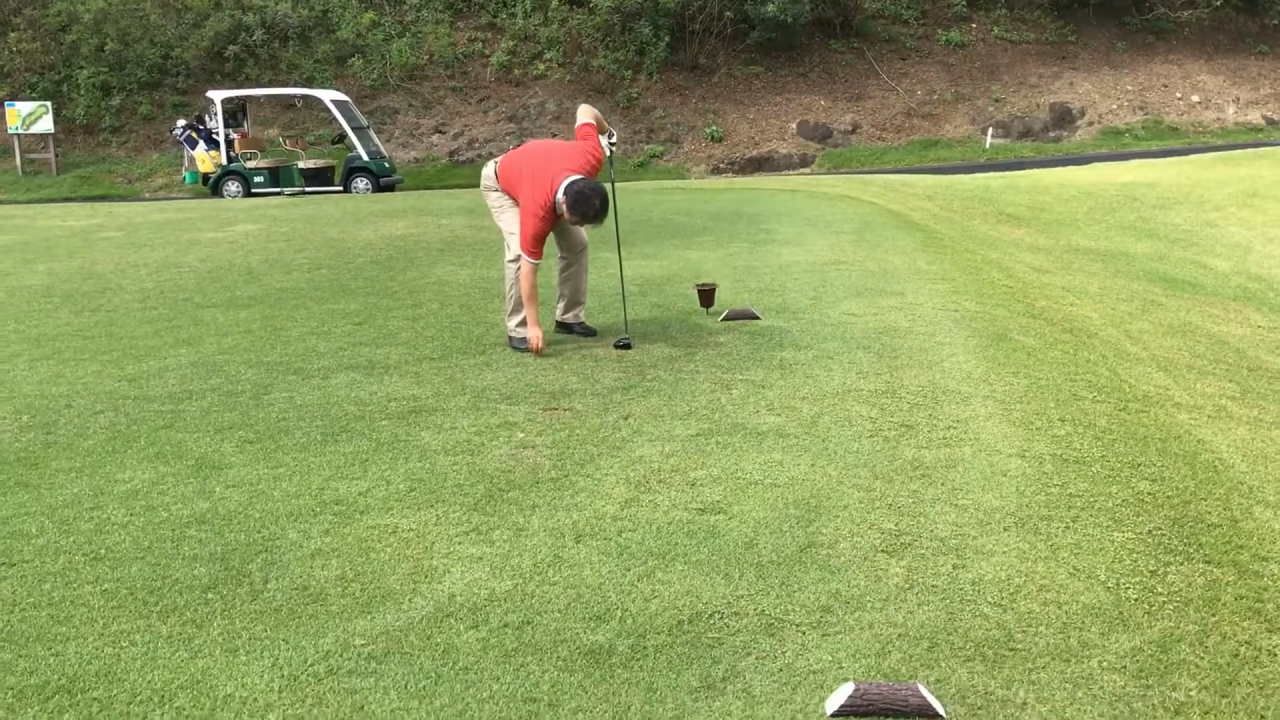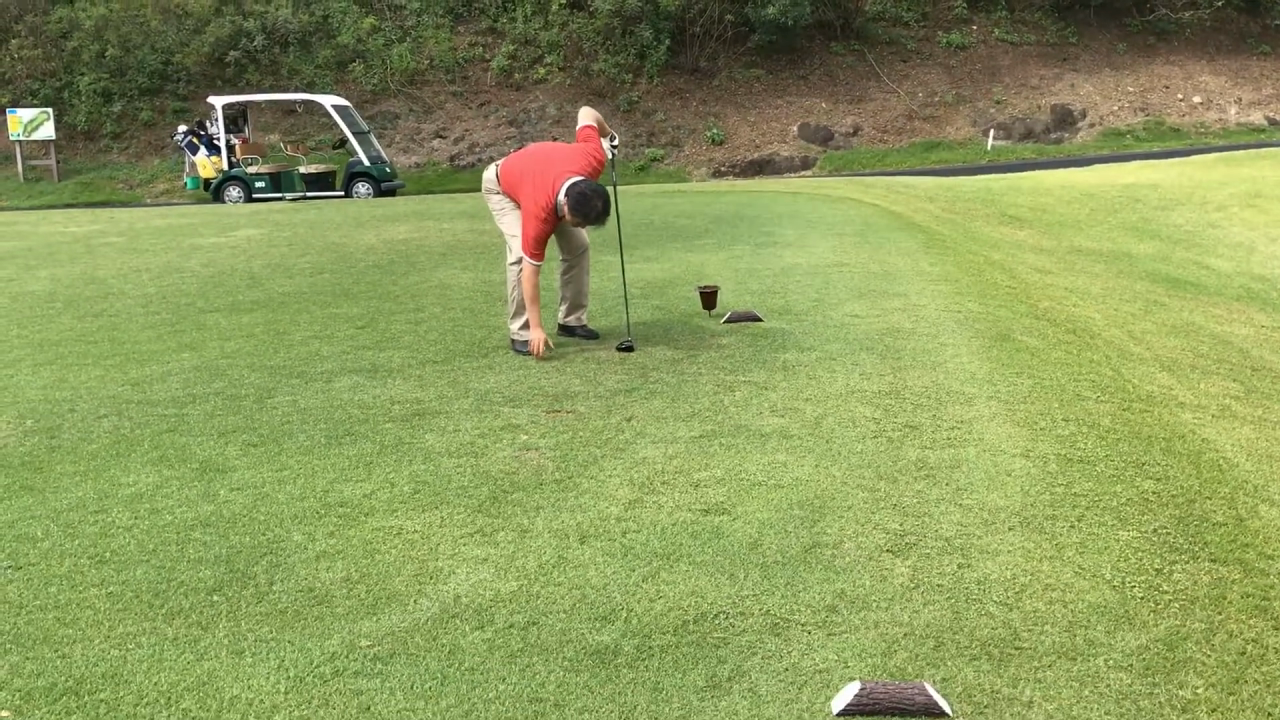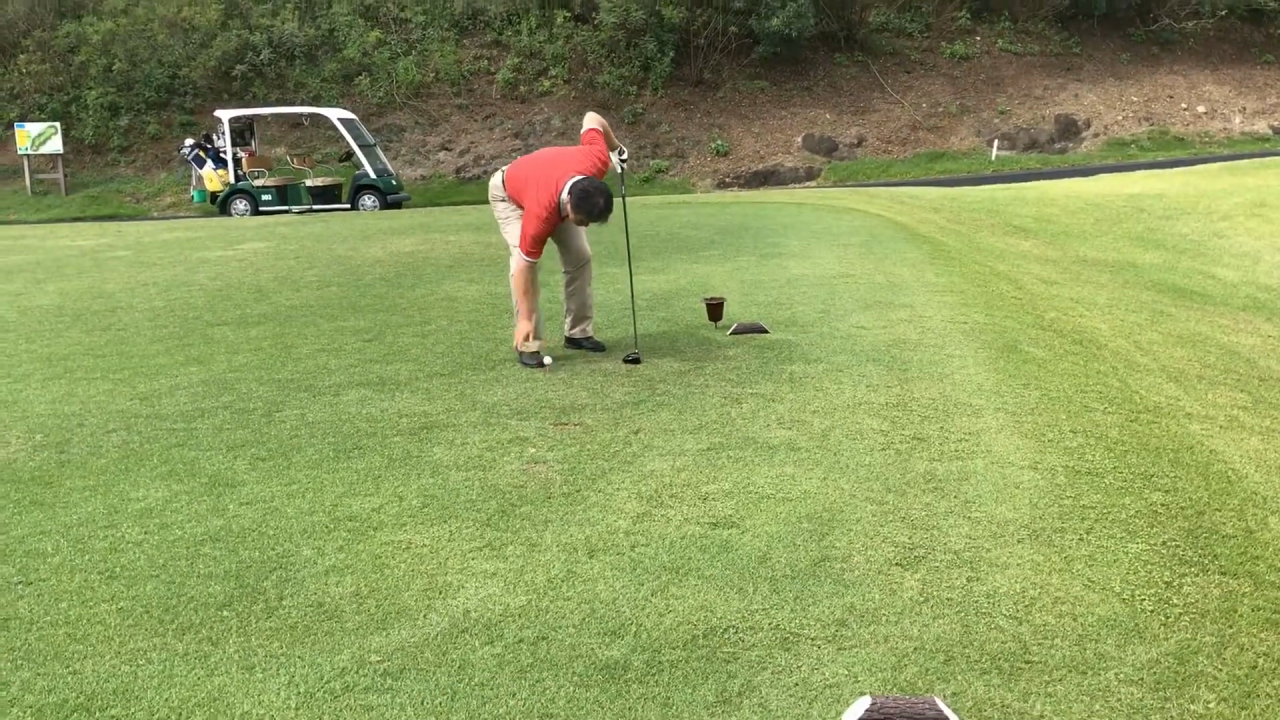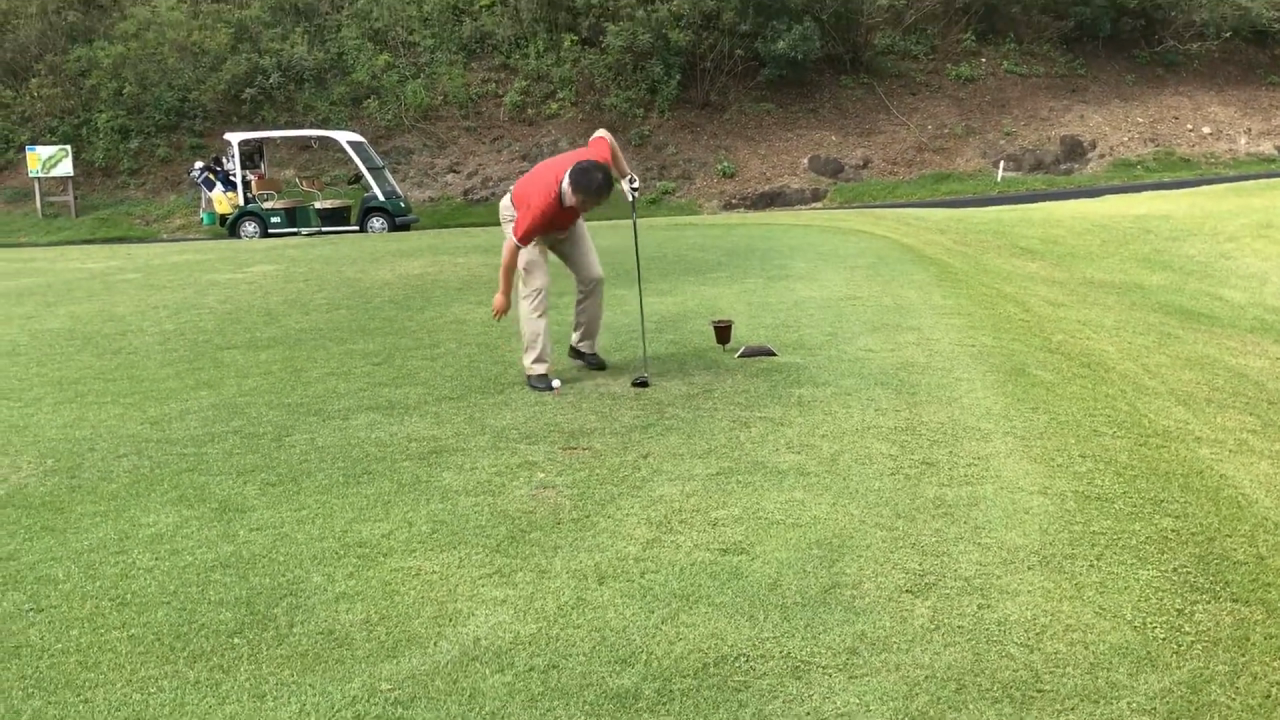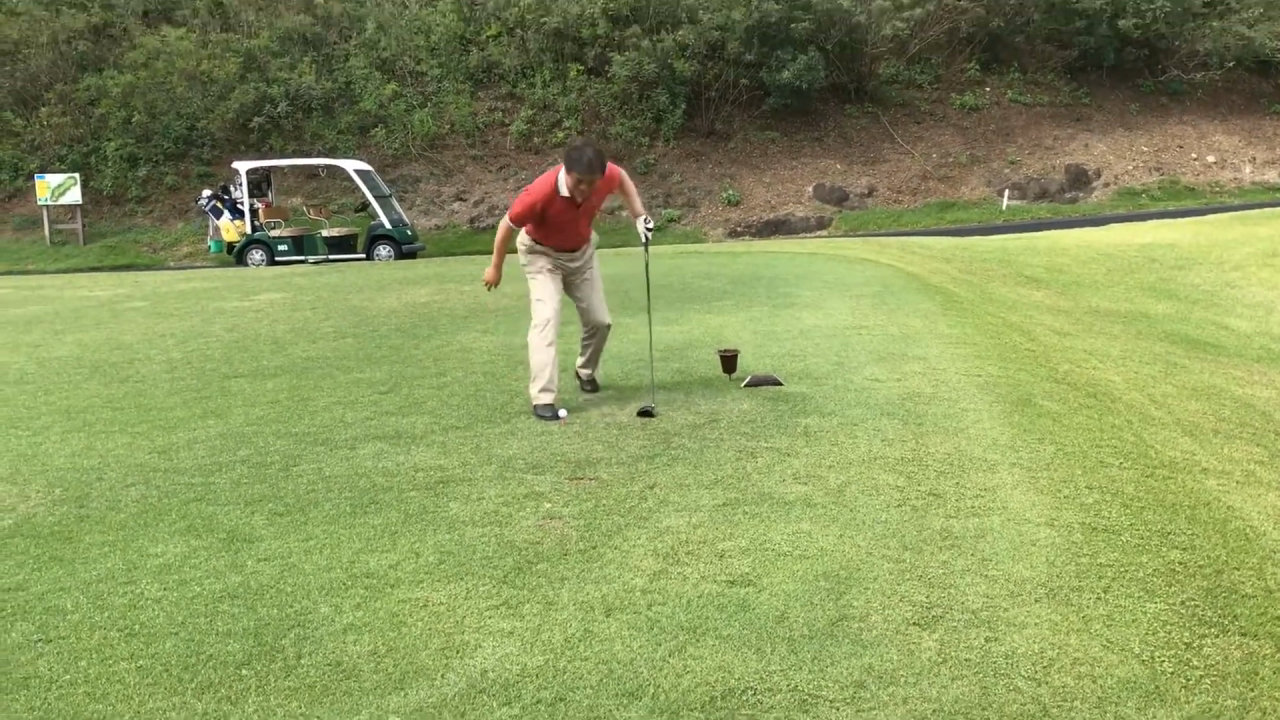
dt=0.2s
person 1, frame 1
left shoulder: (592, 158)
right shoulder: (539, 211)
left elbow: (585, 111)
right elbow: (528, 269)
left wrist: (607, 132)
right wrist: (534, 326)
left hip: (542, 170)
right hip: (500, 184)
left knee: (576, 244)
right knee: (519, 252)
left ankle: (570, 318)
right ankle: (518, 329)
person 1, frame 2
left shoulder: (594, 161)
right shoulder: (540, 212)
left elbow: (586, 113)
right elbow: (530, 270)
left wrist: (608, 135)
right wrist: (537, 327)
left hip: (544, 174)
right hip: (502, 187)
left knee: (578, 246)
right knee: (521, 254)
left ankle: (572, 320)
right ankle: (521, 332)
person 1, frame 3
left shoulder: (597, 163)
right shoulder: (543, 212)
left elbow: (592, 118)
right elbow: (524, 265)
left wrist: (615, 147)
right wrist: (524, 319)
left hip: (549, 181)
right hip: (508, 195)
left knee: (580, 257)
right knee: (523, 262)
left ankle: (578, 332)
right ankle: (527, 345)
person 1, frame 4
left shoulder: (598, 165)
right shoulder: (542, 203)
left elbow: (602, 135)
right elbow: (512, 246)
left wrist: (625, 175)
right wrist: (503, 293)
left hip: (566, 217)
right hip: (520, 215)
left knee: (592, 277)
right knee: (536, 284)
left ankle: (583, 345)
right ankle: (536, 368)
person 1, frame 5
left shoulder: (605, 175)
right shoulder: (540, 192)
left elbow: (622, 177)
right elbow: (507, 225)
left wrist: (640, 216)
right wrist: (495, 267)
left hip: (581, 252)
right hip: (542, 253)
left knee: (600, 320)
right knee: (547, 317)
left ankle: (586, 371)
right ankle: (543, 397)
